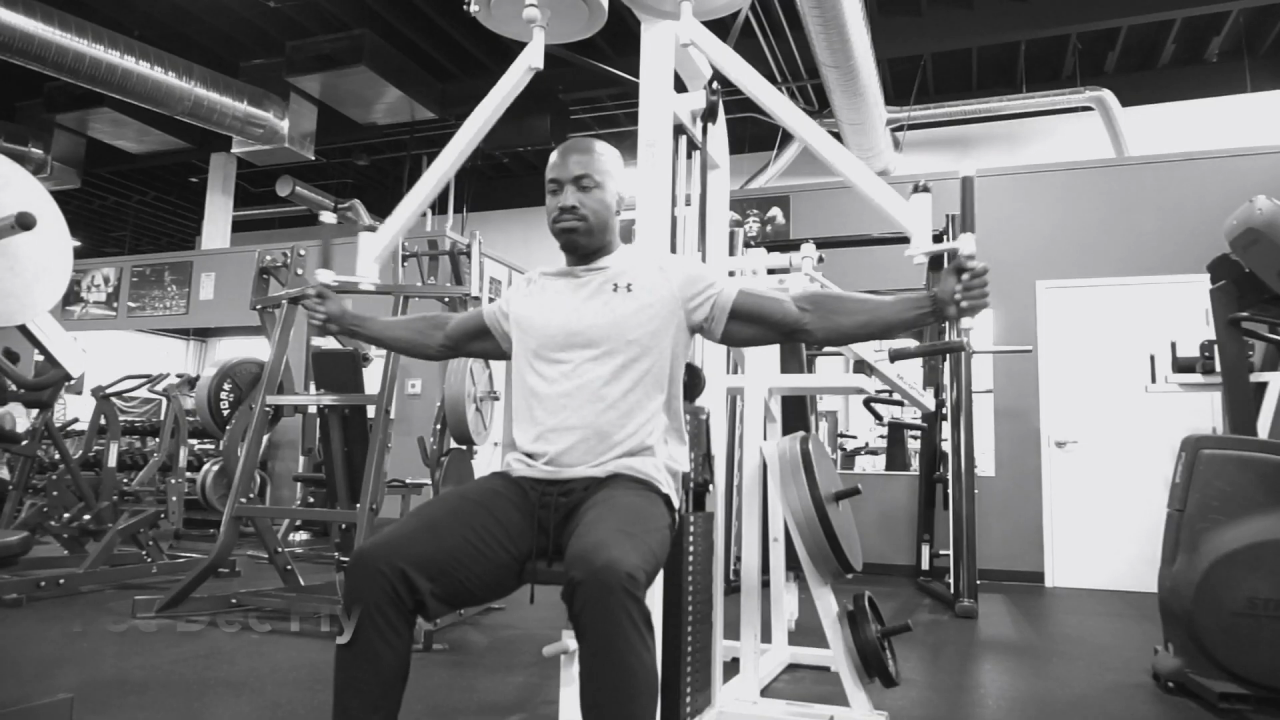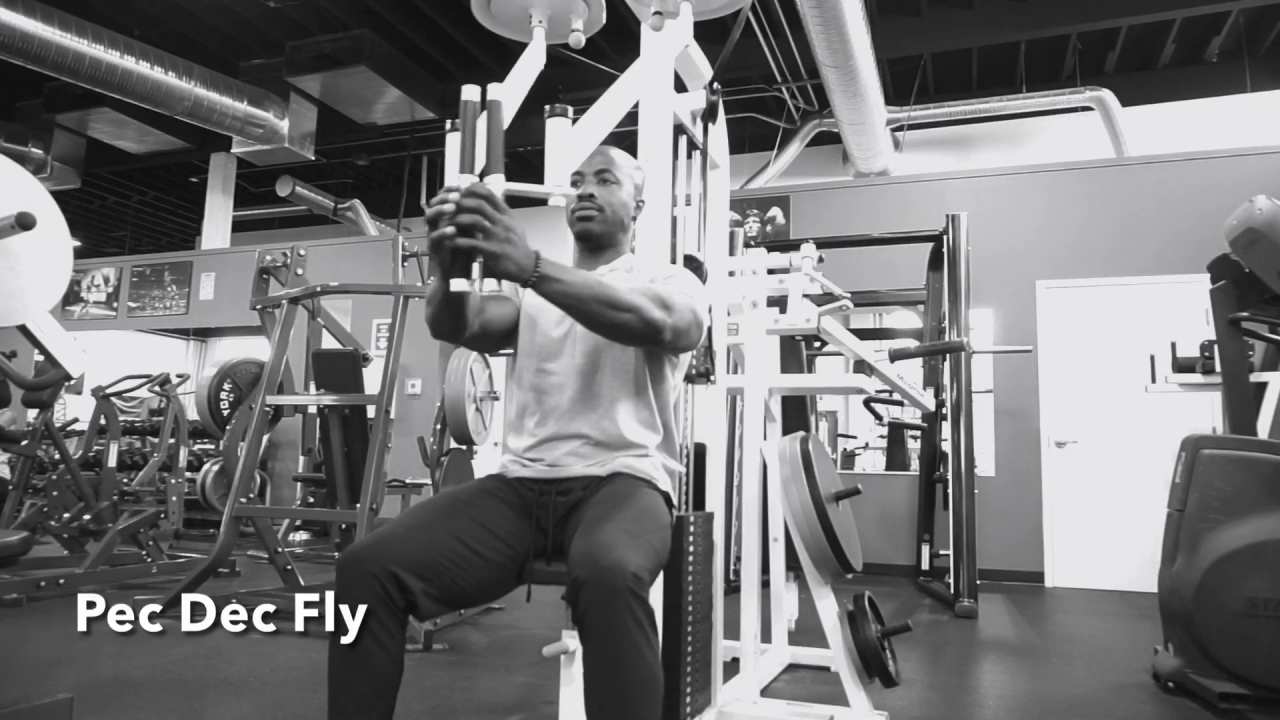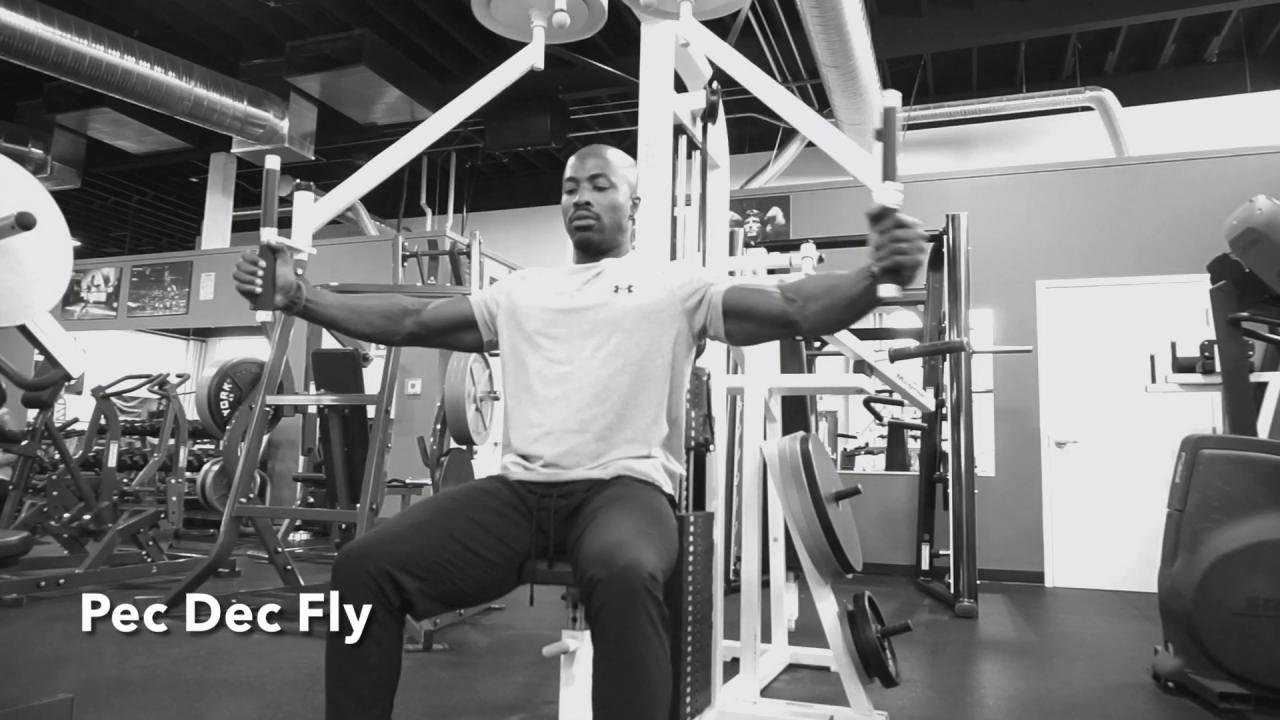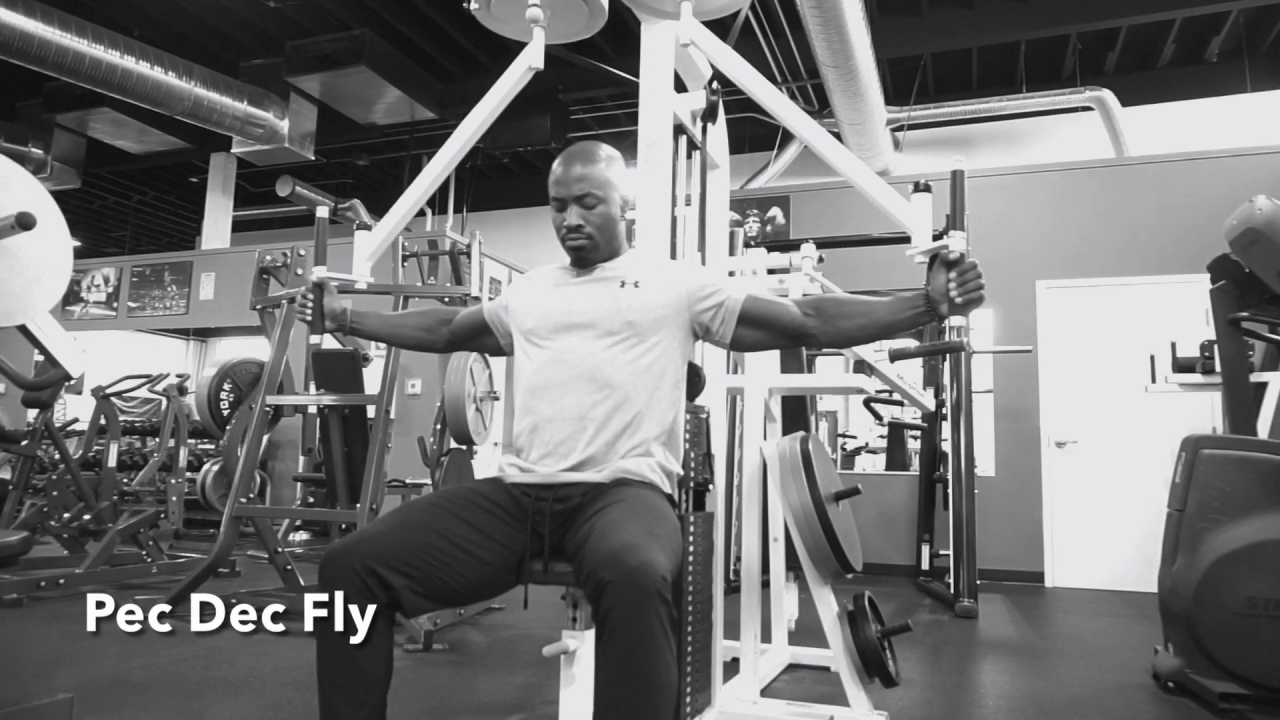
dt=1s
person 1, frame 1
left shoulder: (670, 279)
right shoulder: (526, 294)
left elbow: (805, 316)
right elbow: (443, 336)
left wrist: (934, 303)
right wrist: (344, 319)
left hip: (626, 481)
right hip: (523, 483)
left knee: (604, 574)
right knee: (379, 566)
person 1, frame 2
left shoulder: (670, 282)
right shoulder: (531, 293)
left elbow: (653, 324)
right elbow: (459, 323)
left wrist: (531, 265)
right wrist: (449, 265)
left hip: (621, 481)
right hip: (520, 485)
left knee: (609, 575)
right knee: (369, 566)
person 1, frame 3
left shoulder: (674, 286)
right shoulder: (522, 289)
left elbow: (792, 309)
right elbow: (410, 320)
left wrist: (874, 274)
right wrist: (297, 296)
left hip: (625, 484)
right hip: (520, 488)
left knee: (623, 574)
right knee: (365, 565)
person 1, frame 4
left shoulder: (677, 284)
right shoulder: (528, 291)
left elbow: (809, 321)
right elbow: (444, 329)
left wrist: (928, 302)
right wrist: (343, 317)
left hip: (623, 488)
right hip: (517, 491)
left knee: (634, 575)
right knee: (352, 564)
